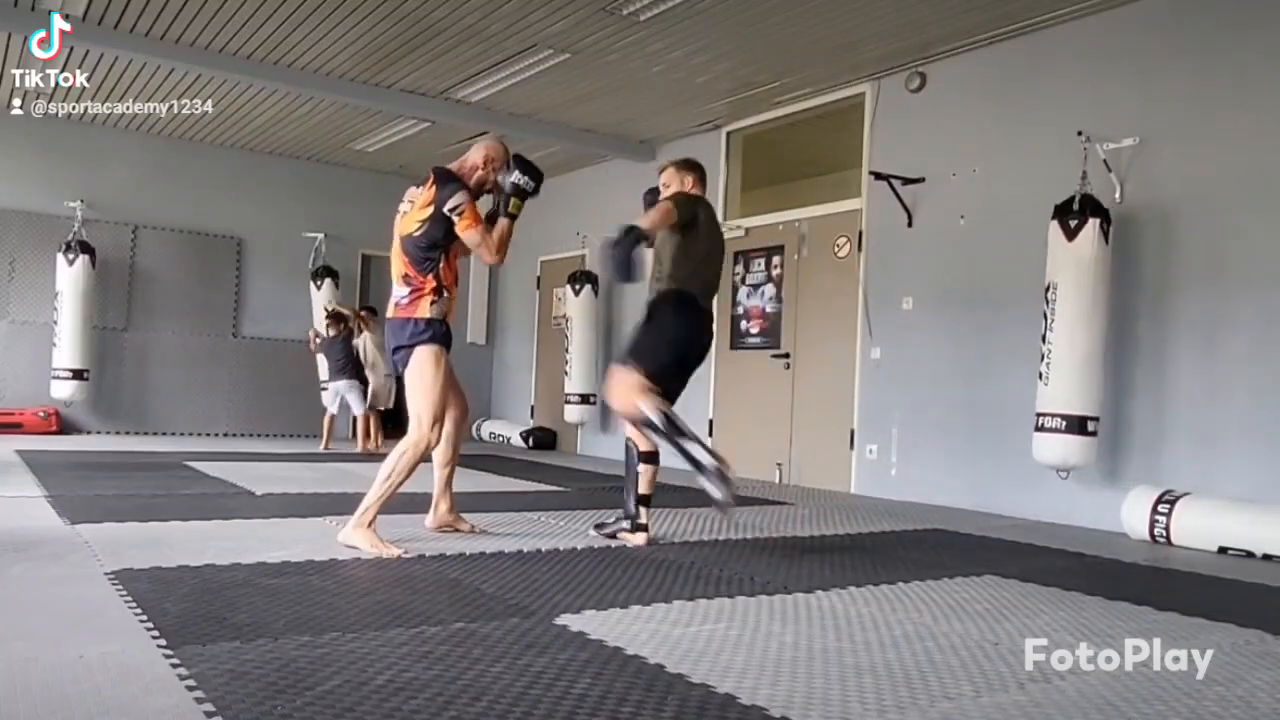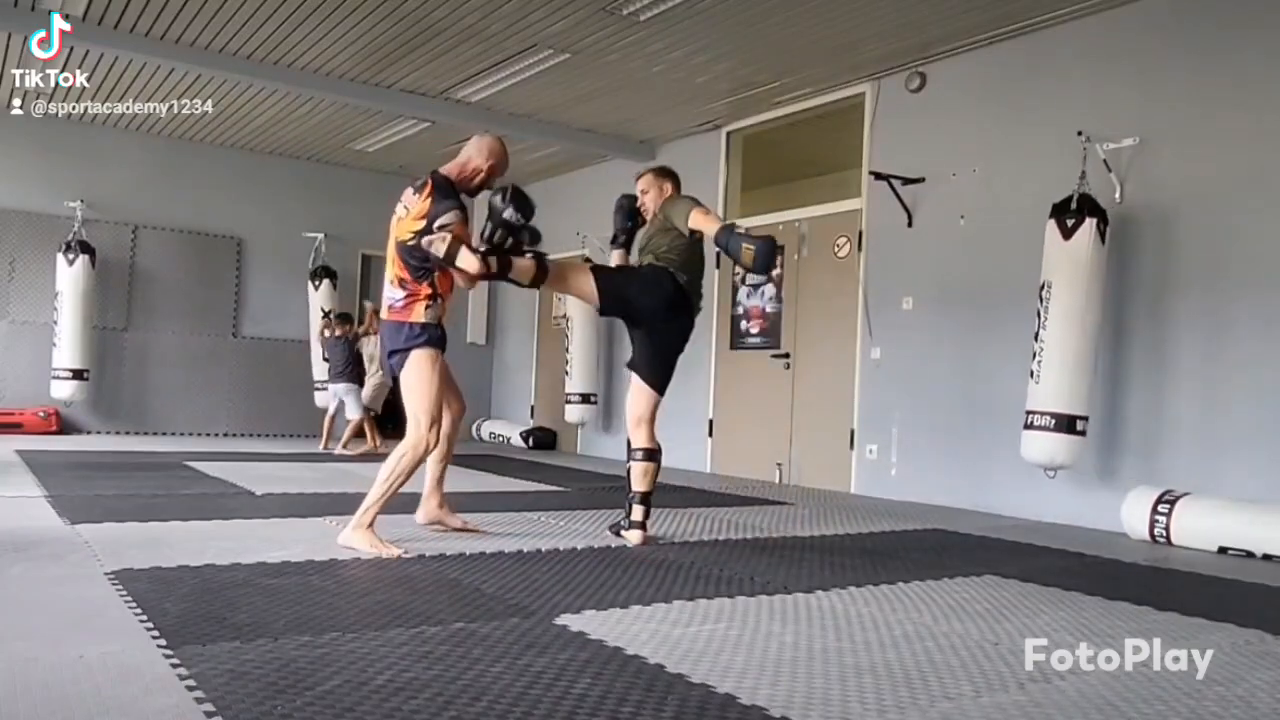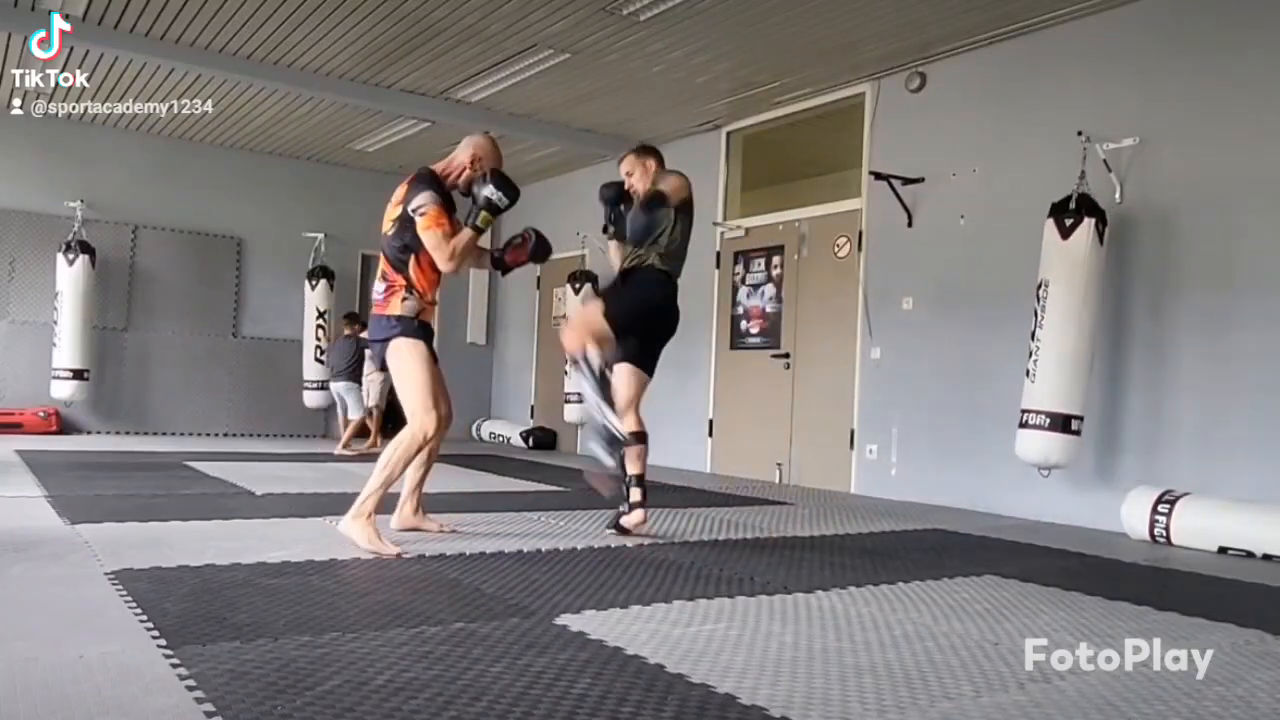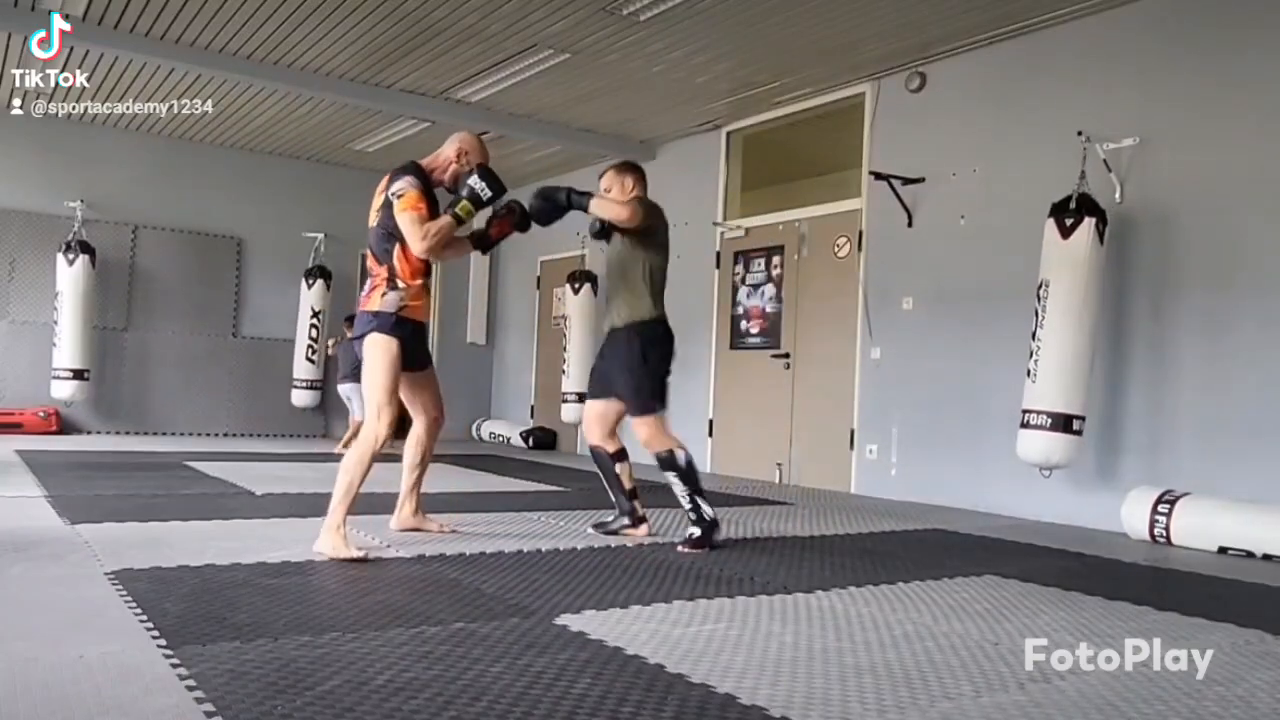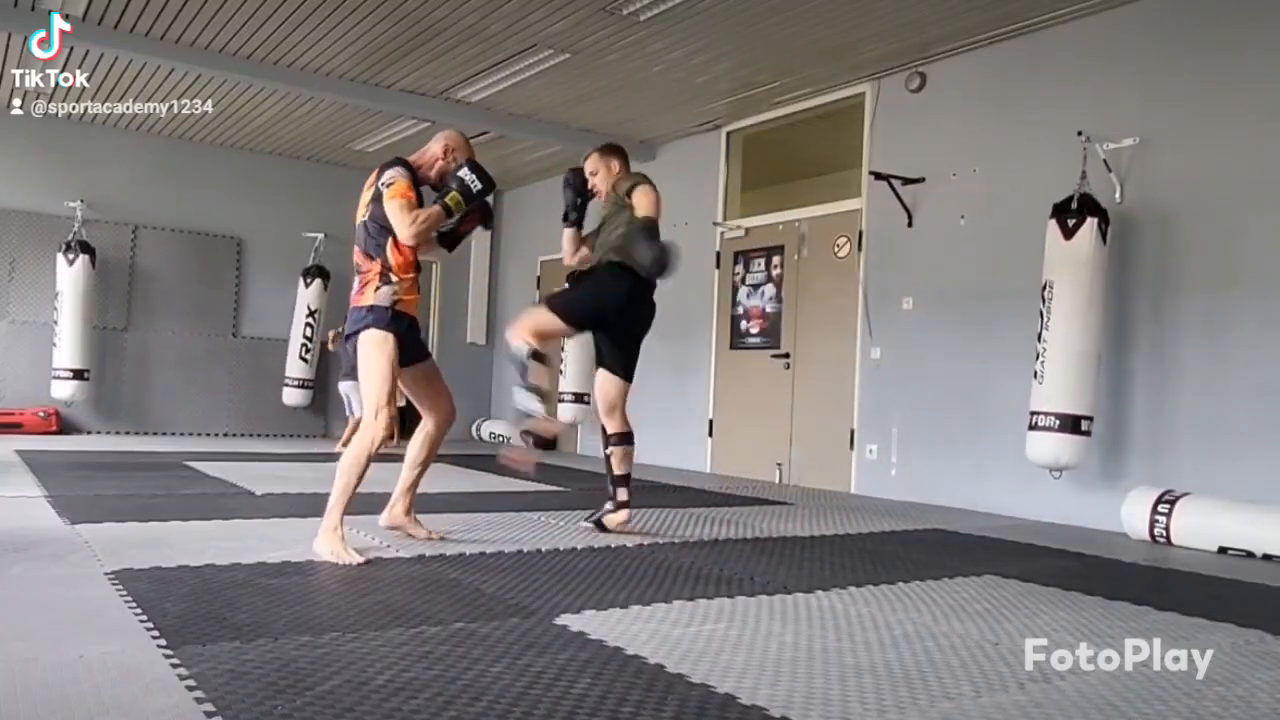
dt=0.2s
person 1, frame 1
left shoulder: (426, 189)
right shoulder: (451, 193)
right elbow: (493, 254)
left wrist: (501, 207)
right wrist: (514, 202)
left hip: (413, 321)
right hip: (420, 324)
left knee: (456, 411)
right knee: (425, 432)
left ankle: (442, 508)
right ankle: (360, 524)
person 1, frame 2
left shoulder: (424, 189)
right shoulder: (446, 205)
right elbow: (467, 276)
left wrist: (492, 247)
right wrist: (496, 243)
left hip: (404, 322)
right hip: (414, 326)
left knee: (453, 408)
right knee: (424, 436)
left ankle: (433, 503)
right ankle: (359, 525)
person 1, frame 3
left shoulder: (431, 190)
right shoulder: (424, 192)
left elbow: (451, 254)
right elbow: (447, 261)
left wrist: (503, 258)
right wrist: (484, 213)
left hip: (409, 319)
right hip: (398, 320)
left knee: (442, 415)
right knee: (425, 425)
left ankle: (408, 510)
right ankle: (360, 514)
person 1, frame 4
left shoulder: (422, 189)
right shoulder: (407, 181)
left elbow: (437, 247)
right elbow: (421, 244)
left wrist: (486, 236)
right wrist: (466, 204)
left hip: (407, 321)
right hip: (384, 317)
left knee: (430, 416)
right knee: (380, 425)
left ankle: (407, 510)
right ankle: (331, 530)
person 1, frame 5
left shoulder: (407, 185)
right shoulder: (396, 175)
right elbow: (409, 232)
left wrist: (456, 231)
right wrist: (454, 198)
left hip: (401, 317)
right hip: (378, 313)
left knee: (441, 412)
right knee: (378, 423)
left ankle: (400, 508)
right ankle: (330, 531)
person 2, frame 1
left shoulder: (690, 203)
right shoulder: (700, 228)
left elbow: (664, 213)
left wrist: (634, 231)
right wrist: (651, 235)
left hip: (673, 315)
right hip: (691, 323)
left knee: (623, 392)
right knee: (633, 421)
left ankle: (705, 461)
right ankle: (634, 521)
person 2, frame 2
left shoulder: (678, 207)
right shoulder: (656, 233)
left elbow: (702, 220)
right elbow: (620, 278)
left wrist: (730, 237)
right wrist: (622, 235)
left hip: (654, 287)
right hip: (676, 315)
left knee: (558, 273)
right knee: (640, 423)
left ankle: (496, 262)
right ankle: (636, 520)
person 2, frame 3
left shoulder: (672, 184)
right shoulder: (649, 213)
left elbow: (671, 187)
right elbow: (623, 264)
left wrist: (651, 200)
right wrist: (615, 220)
left hip: (648, 286)
right hip: (645, 302)
left knee: (576, 333)
right knee: (624, 406)
left ankle: (607, 430)
right ankle: (634, 503)
person 2, frame 4
left shoulder: (647, 214)
right shoulder: (628, 235)
left elbow: (624, 212)
left wrist: (573, 197)
right wrist: (605, 236)
left hip: (642, 338)
right hip: (620, 338)
left knee: (652, 436)
right knee: (595, 429)
left ankle: (702, 518)
right ankle: (631, 515)
person 2, frame 5
left shoulder: (631, 183)
right shoulder: (609, 219)
left elbow: (648, 197)
right elbow: (572, 258)
left wrist: (648, 231)
right wrist: (573, 212)
left hip: (614, 286)
right hip: (634, 305)
left knee: (522, 329)
right knee: (610, 407)
left ankle: (538, 427)
right ankle: (620, 501)
